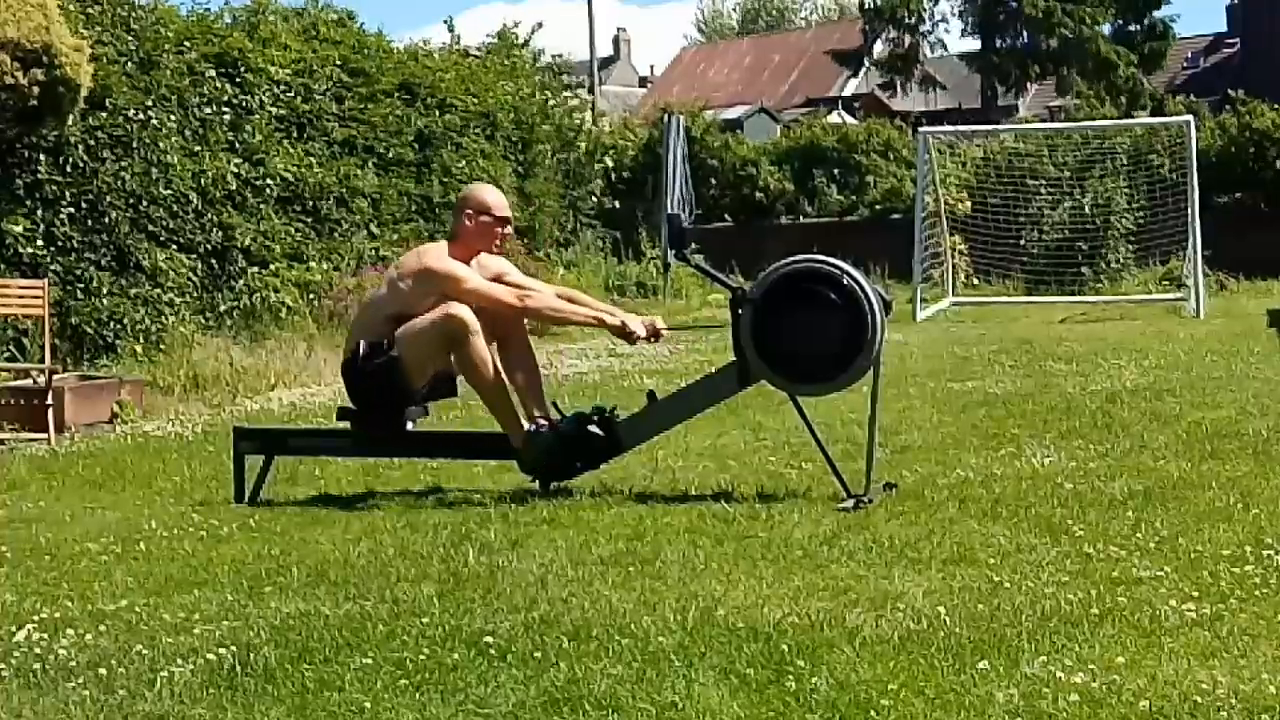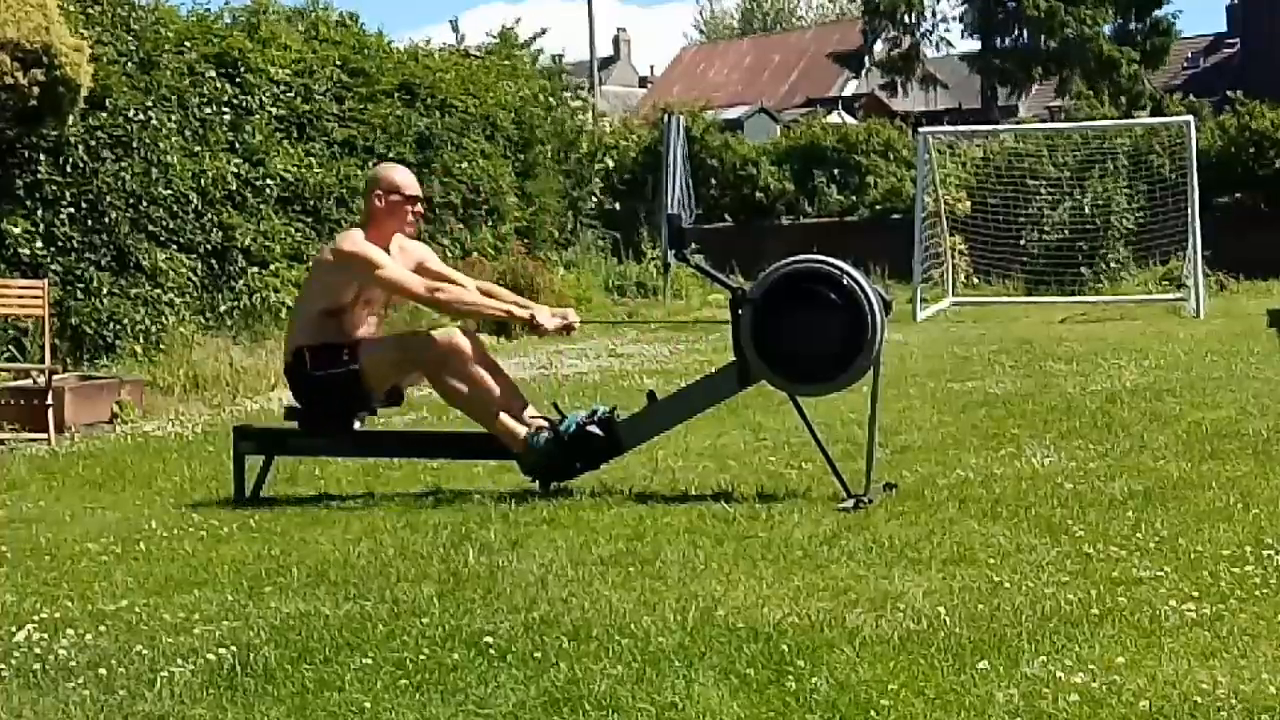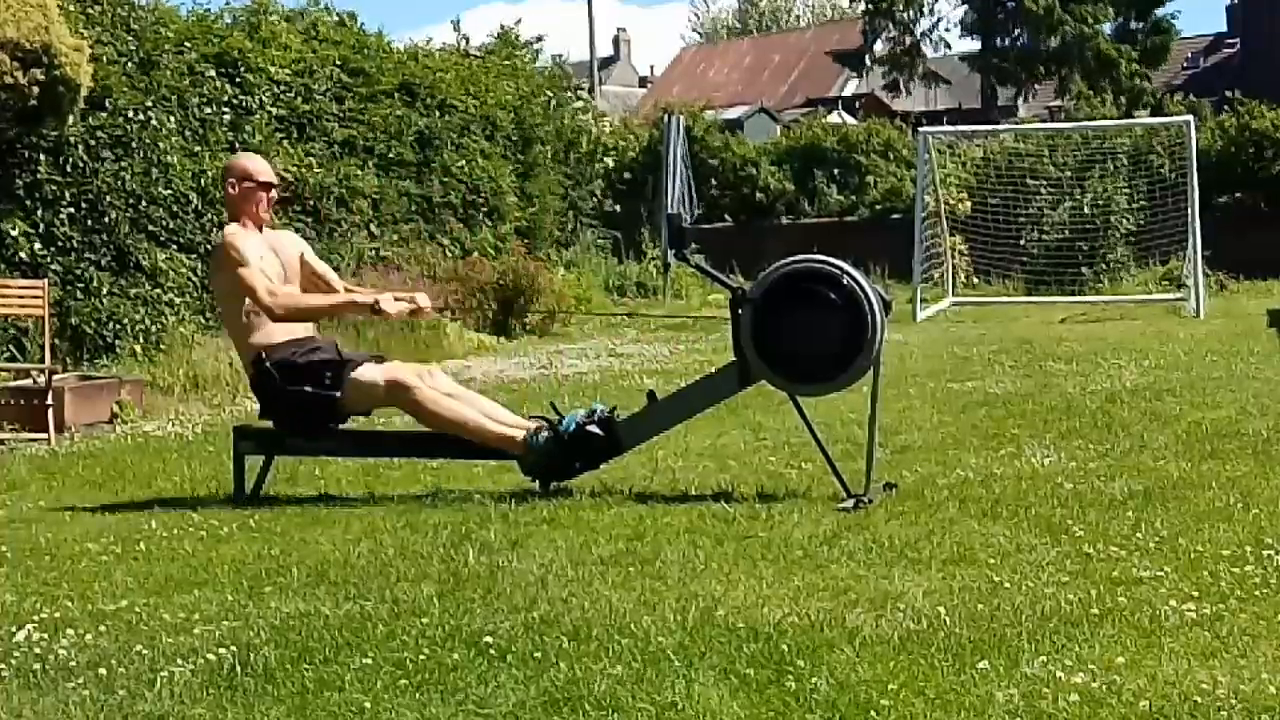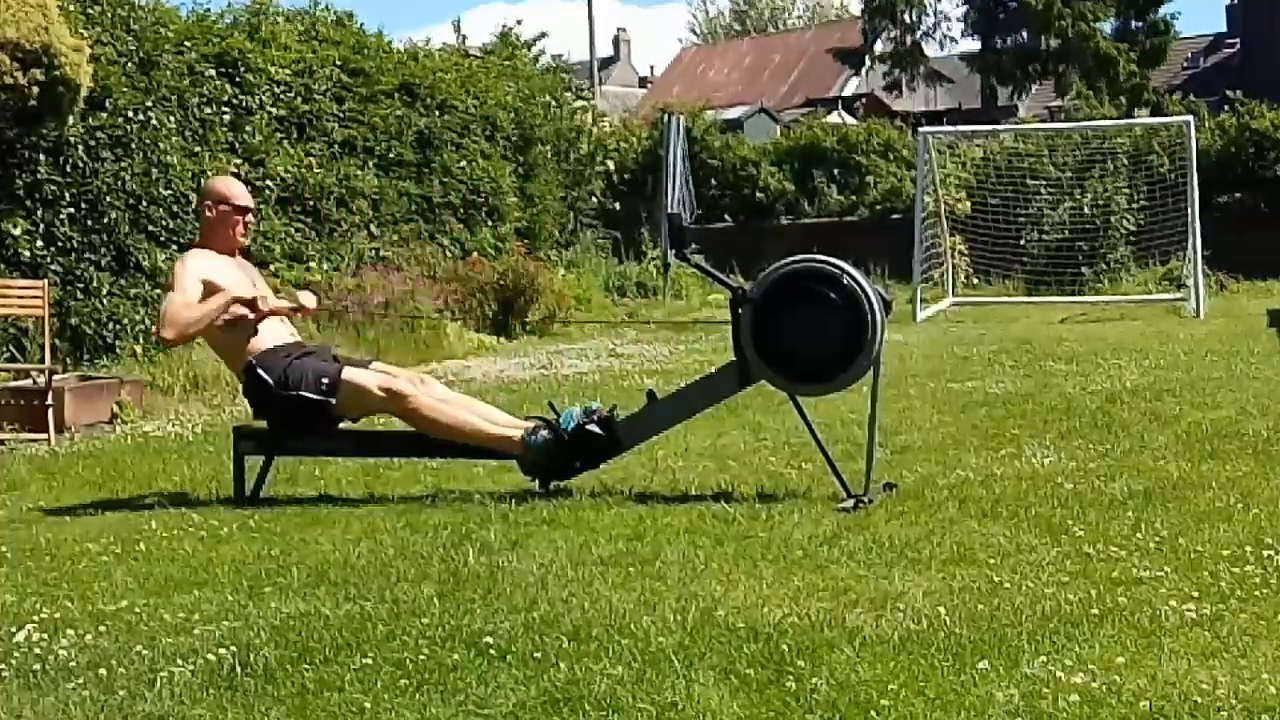
dt=0.4s
person 1, frame 1
left shoulder: (485, 264)
right shoulder: (436, 264)
left elbow: (556, 293)
right elbow: (522, 302)
left wrist: (626, 317)
right wrist: (606, 321)
left hip: (413, 372)
right hip: (370, 375)
left knee: (505, 319)
right knee: (458, 318)
left ankle: (542, 424)
right ankle: (526, 441)
person 1, frame 2
left shoulder: (407, 250)
right shoulder: (353, 250)
left elbow: (474, 287)
right elbow: (432, 295)
left wrist: (538, 310)
right wrist: (523, 315)
left hip: (355, 364)
right hip: (315, 372)
left knee: (458, 342)
right knee: (431, 347)
left ankle: (541, 428)
right ankle: (528, 444)
person 1, frame 3
left shoulder: (286, 241)
right shoulder: (235, 242)
left elbow: (342, 291)
right elbow: (277, 307)
left wrist: (398, 298)
right wrist: (372, 302)
left hip: (316, 357)
right hip: (282, 373)
left knee: (431, 375)
right knee: (401, 385)
left ankle: (538, 431)
right ankle: (527, 445)
person 1, frame 4
left shoulder: (239, 263)
right shoulder: (193, 265)
right elbow: (168, 331)
left wrist: (289, 304)
right wrist: (236, 298)
left hip: (308, 360)
right hip: (276, 376)
left knee: (421, 381)
right knee: (394, 391)
left ankle: (538, 432)
right ankle: (524, 446)
